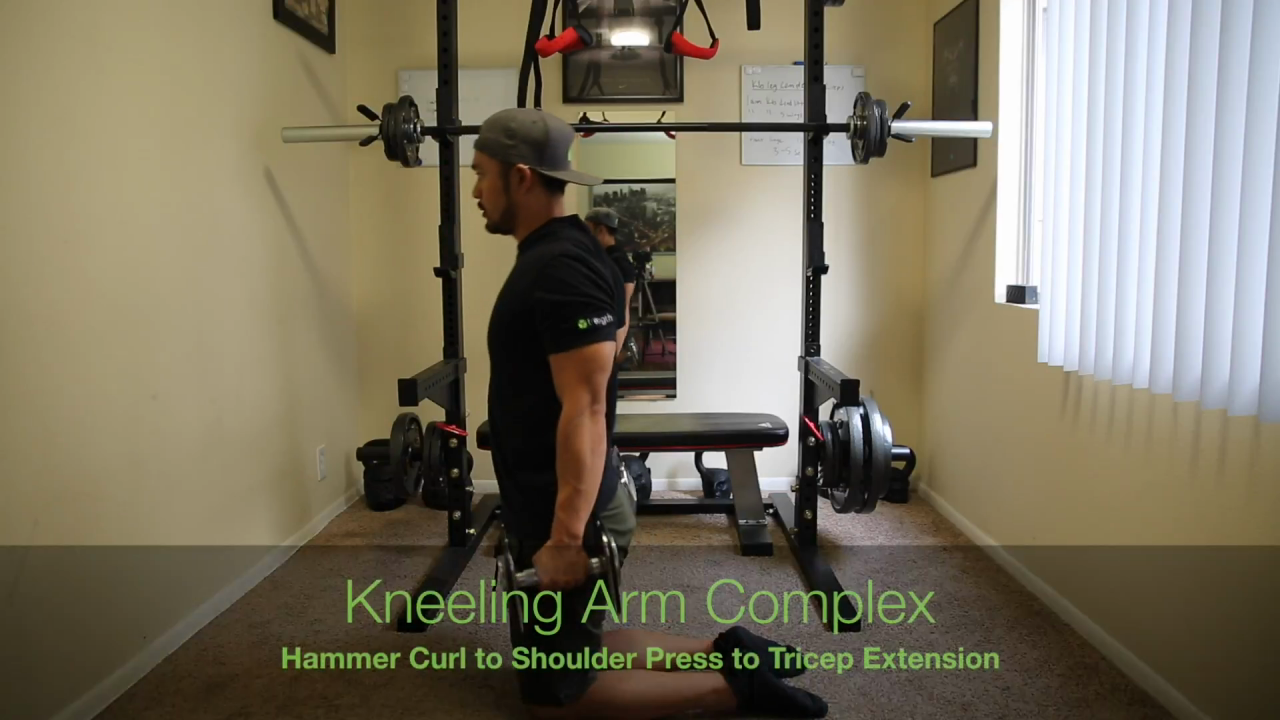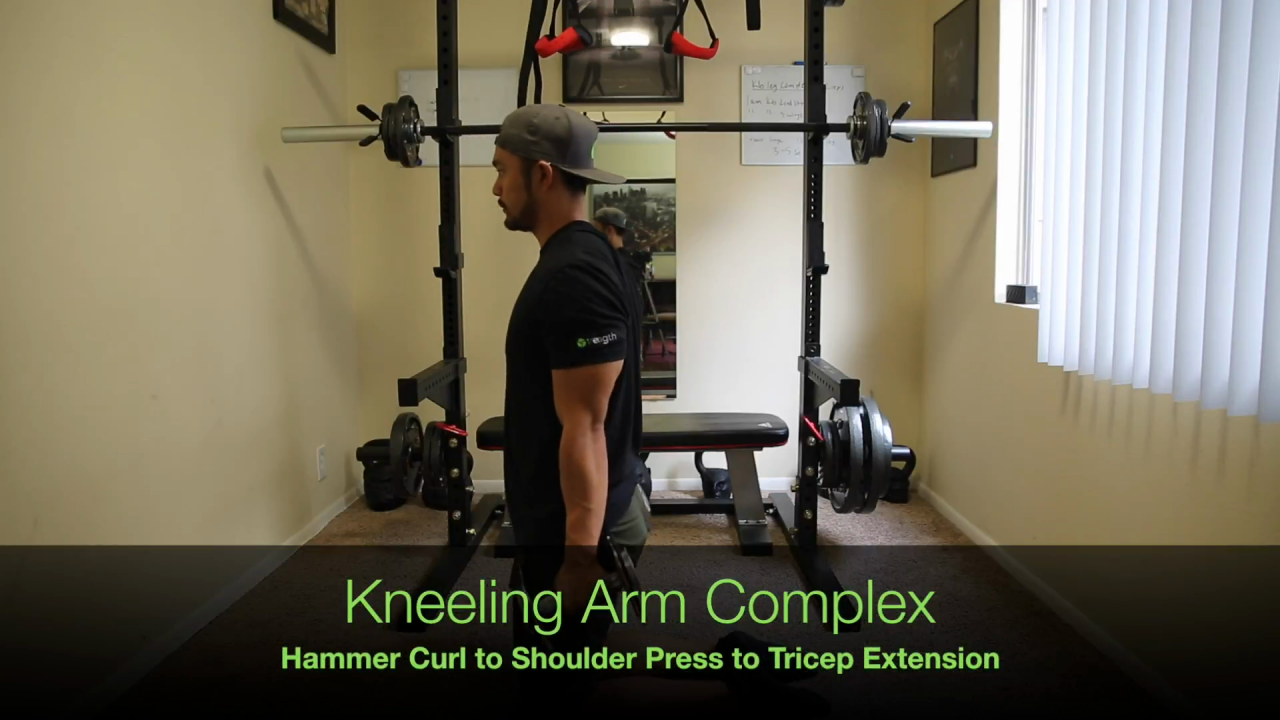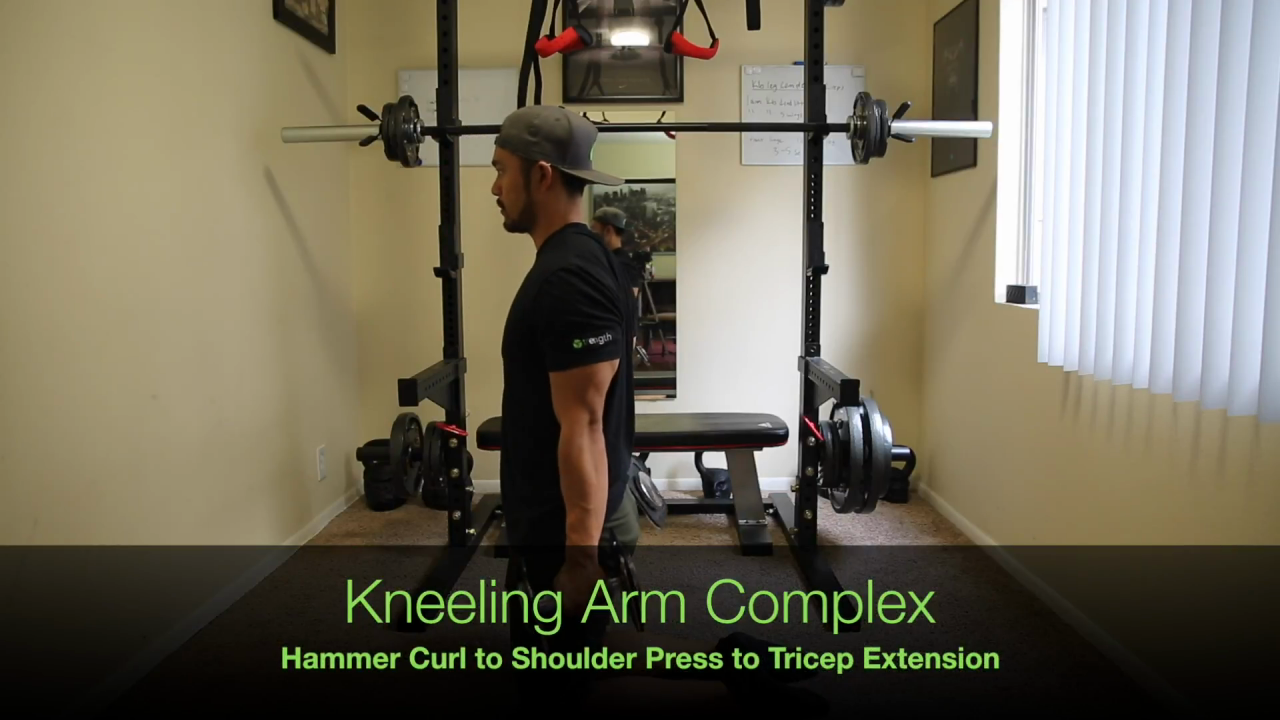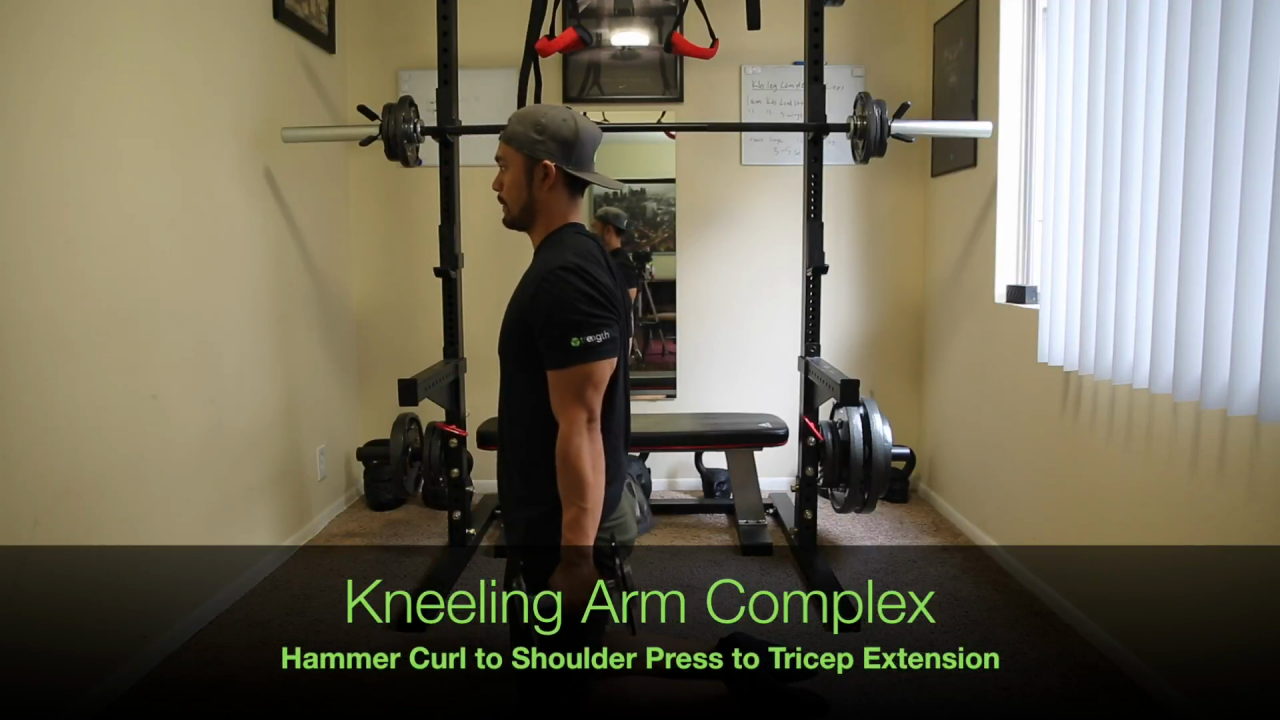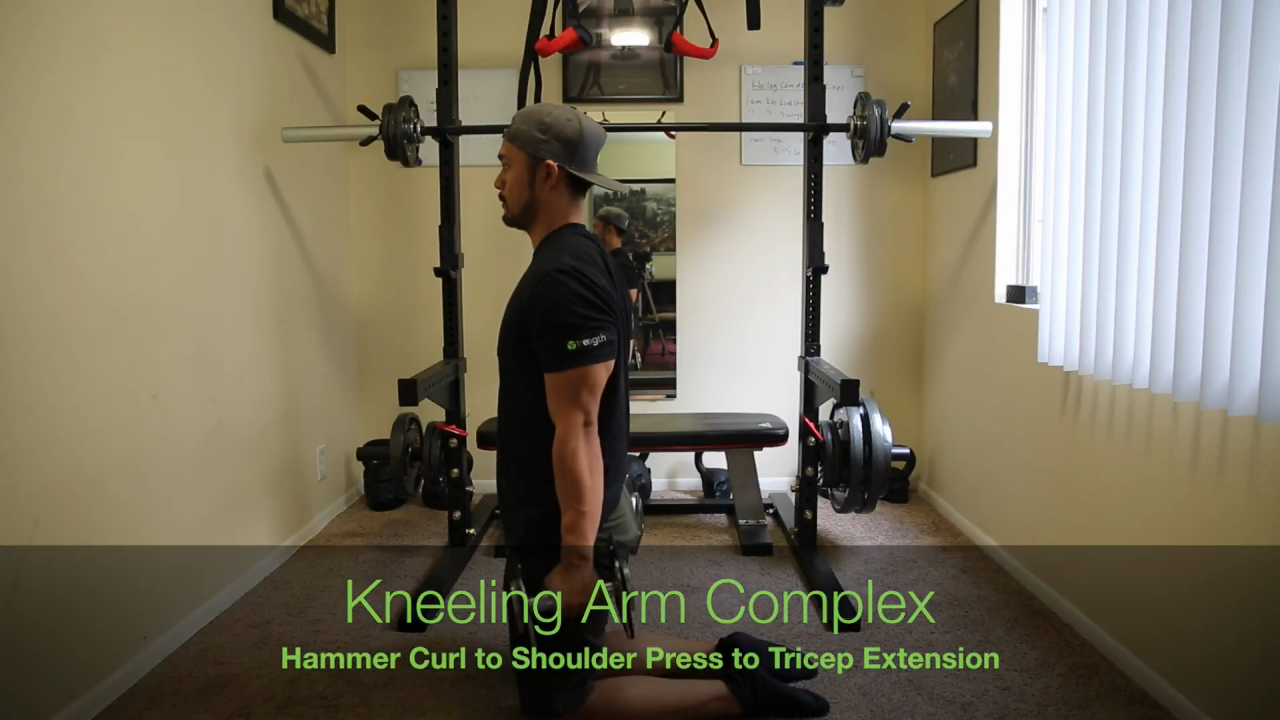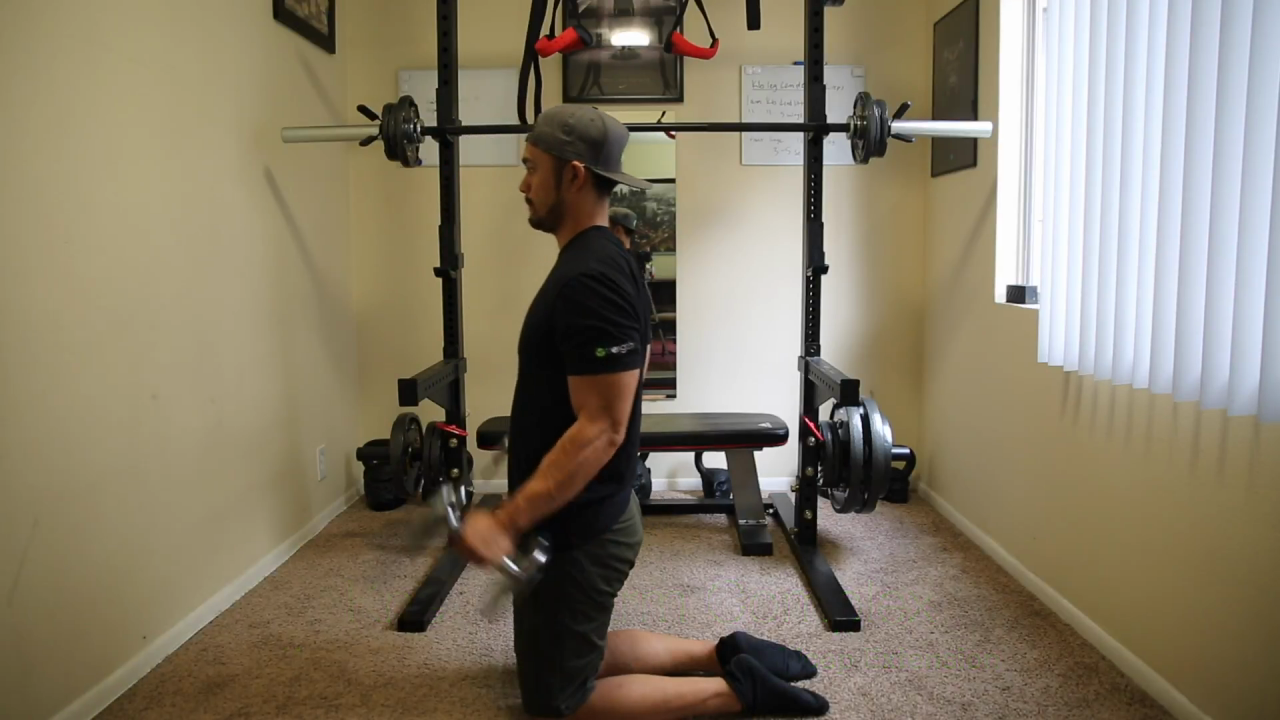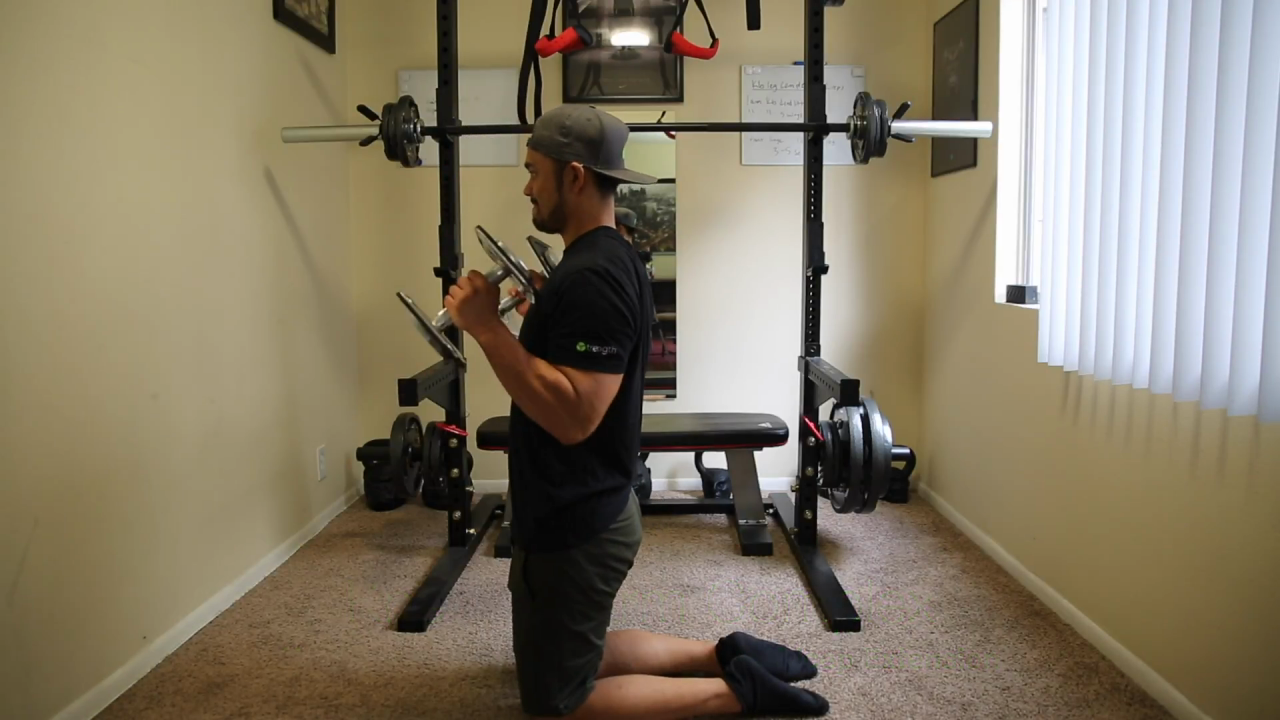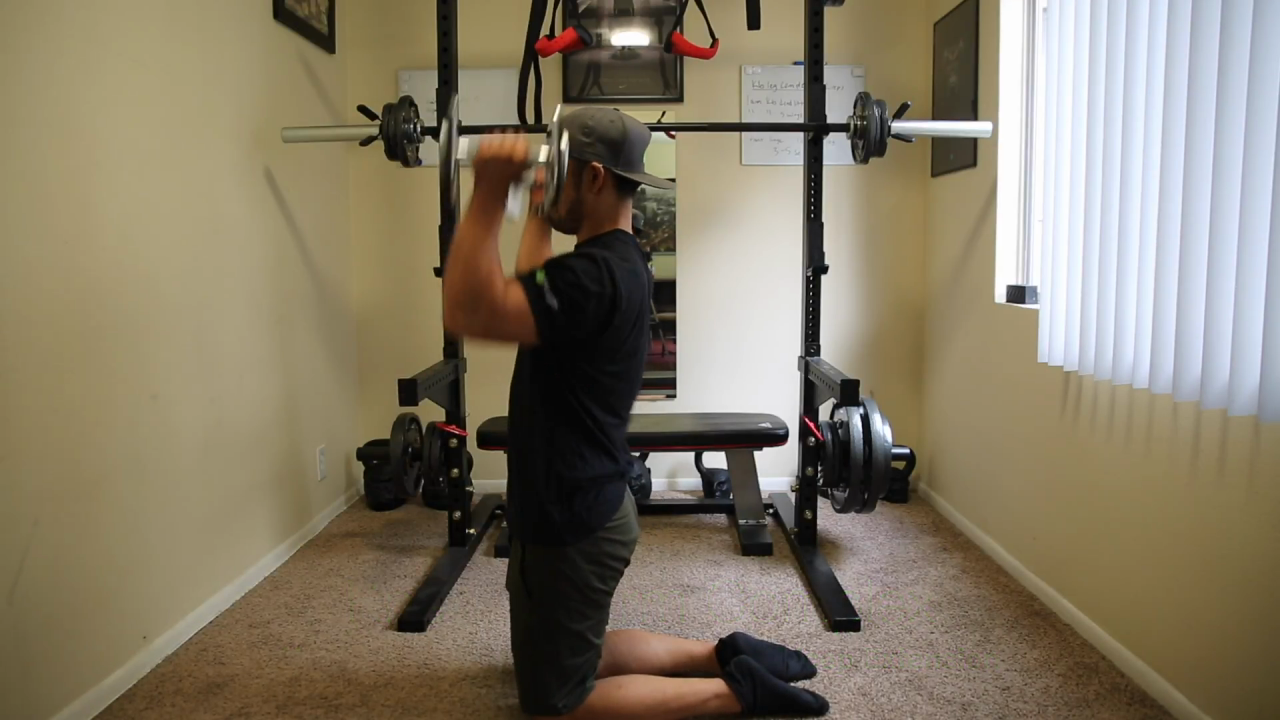
dt=0.5s
person 1, frame 1
left shoulder: (563, 266)
right shoulder: (546, 256)
left elbow: (586, 407)
left wrist: (567, 538)
left hip: (571, 517)
right hip: (550, 508)
right knee: (579, 645)
right ankle: (720, 650)
person 1, frame 2
left shoulder: (572, 278)
right shoulder: (577, 261)
left elbow: (585, 428)
left wrist: (580, 557)
left hip: (582, 527)
right hip: (565, 520)
right knee: (579, 655)
right ankle: (729, 658)
person 1, frame 3
left shoulder: (567, 280)
right shoulder: (575, 262)
left elbow: (583, 426)
left wrist: (581, 557)
left hip: (567, 529)
right hip: (564, 519)
right knee: (588, 651)
right ankle: (727, 658)
person 1, frame 4
left shoulder: (564, 279)
right shoulder: (571, 263)
left elbow: (580, 425)
left wrist: (577, 555)
left hip: (566, 528)
right hip: (557, 519)
right knee: (583, 652)
right ankle: (729, 658)
person 1, frame 5
left shoulder: (562, 280)
right shoulder: (576, 261)
left elbow: (577, 426)
left wrist: (576, 560)
left hip: (563, 530)
right hip: (563, 520)
right knee: (580, 653)
right ankle: (726, 657)
person 1, frame 6
left shoulder: (590, 281)
right shoulder: (595, 263)
left elbow: (602, 429)
left wrist: (507, 524)
left hip: (577, 527)
right hip: (584, 516)
right knee: (577, 652)
right ankle: (724, 653)
person 1, frame 7
left shoulder: (593, 277)
right shoulder: (601, 260)
left elbow: (574, 416)
left wrist: (490, 329)
right wrist: (536, 317)
left hip: (574, 526)
right hip: (582, 512)
right knee: (576, 654)
right ankle: (723, 655)
person 1, frame 8
left shoulder: (594, 280)
right shoulder: (609, 261)
left elbow: (467, 310)
right elbow: (531, 281)
left wrist: (488, 194)
right wrist: (535, 200)
left hip: (570, 522)
right hip: (583, 509)
right knee: (573, 655)
right ankle: (726, 655)
